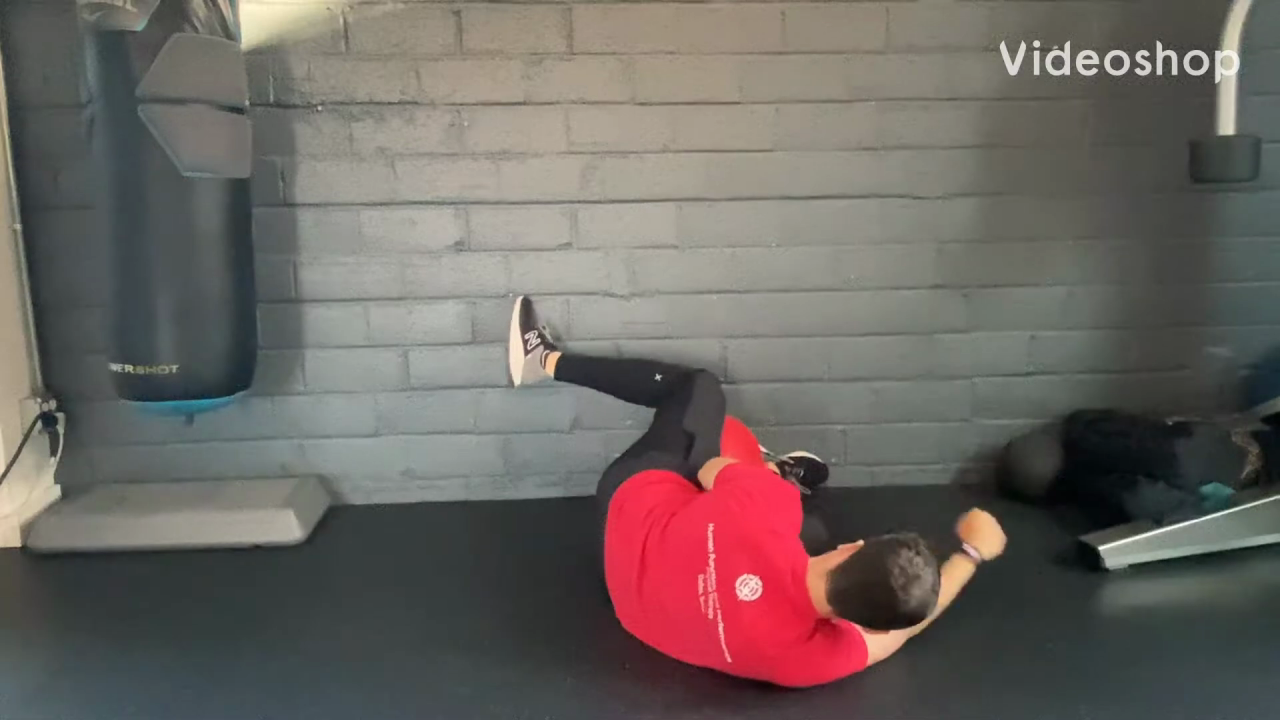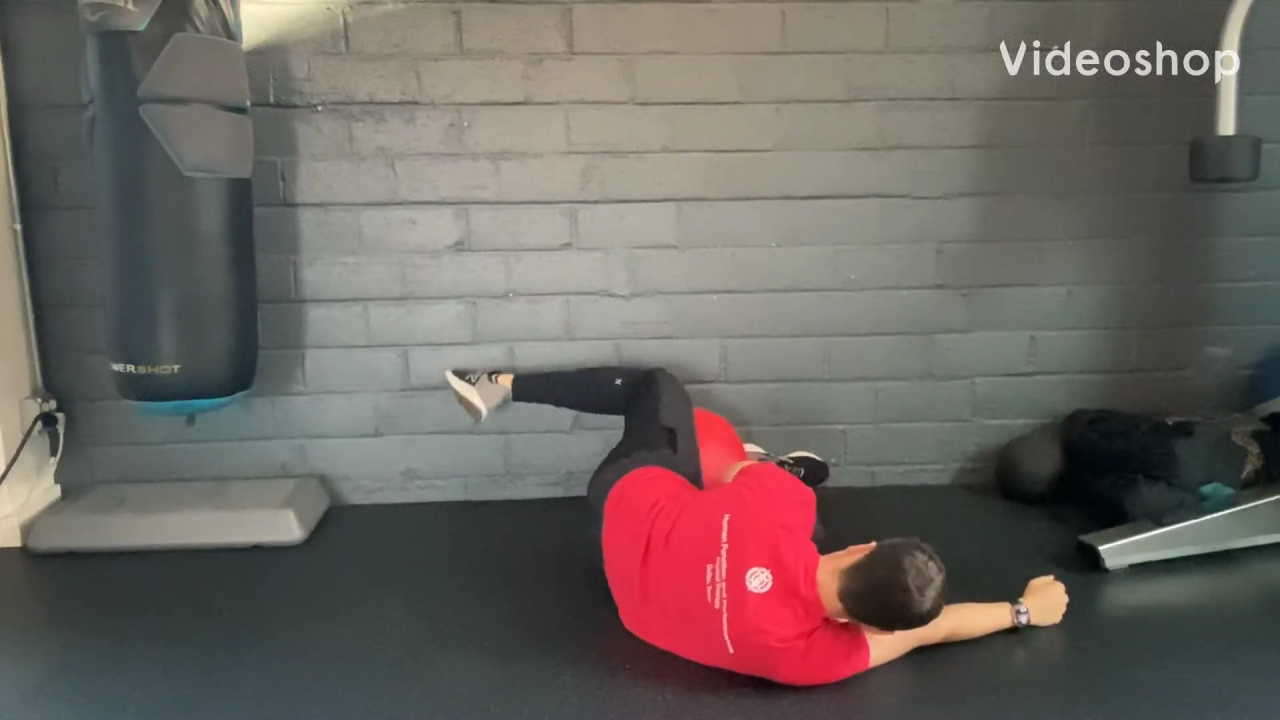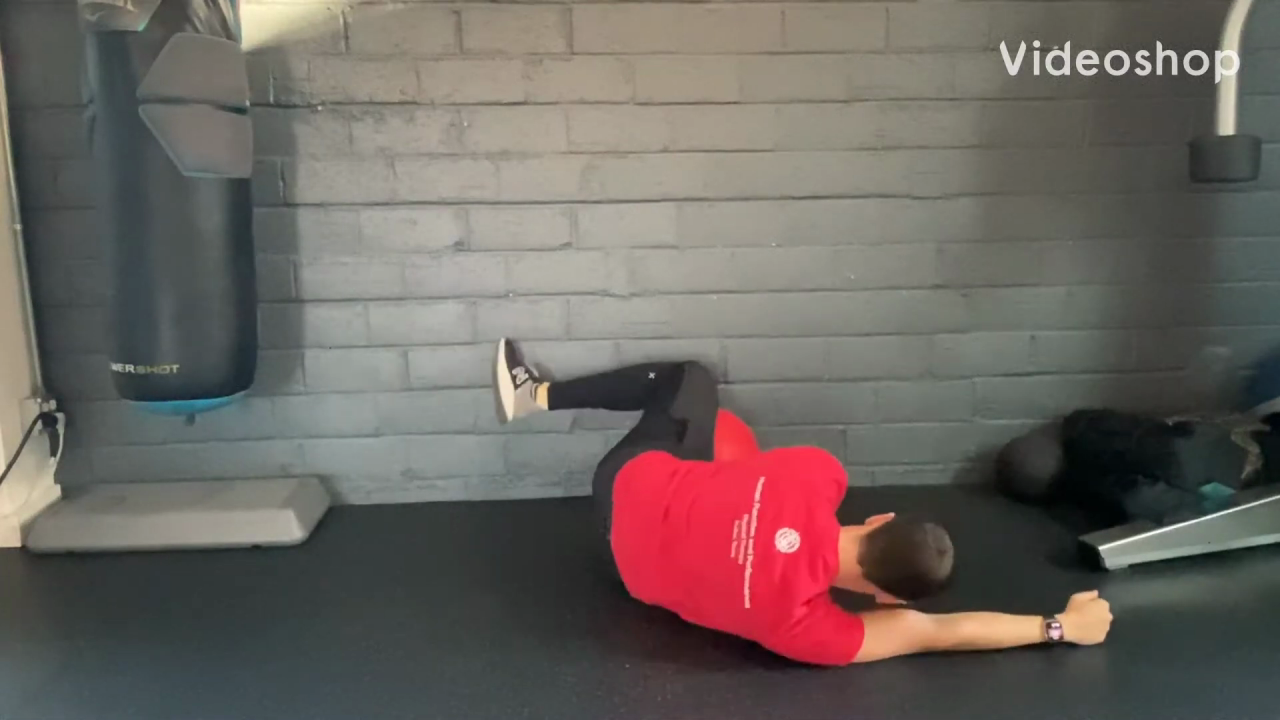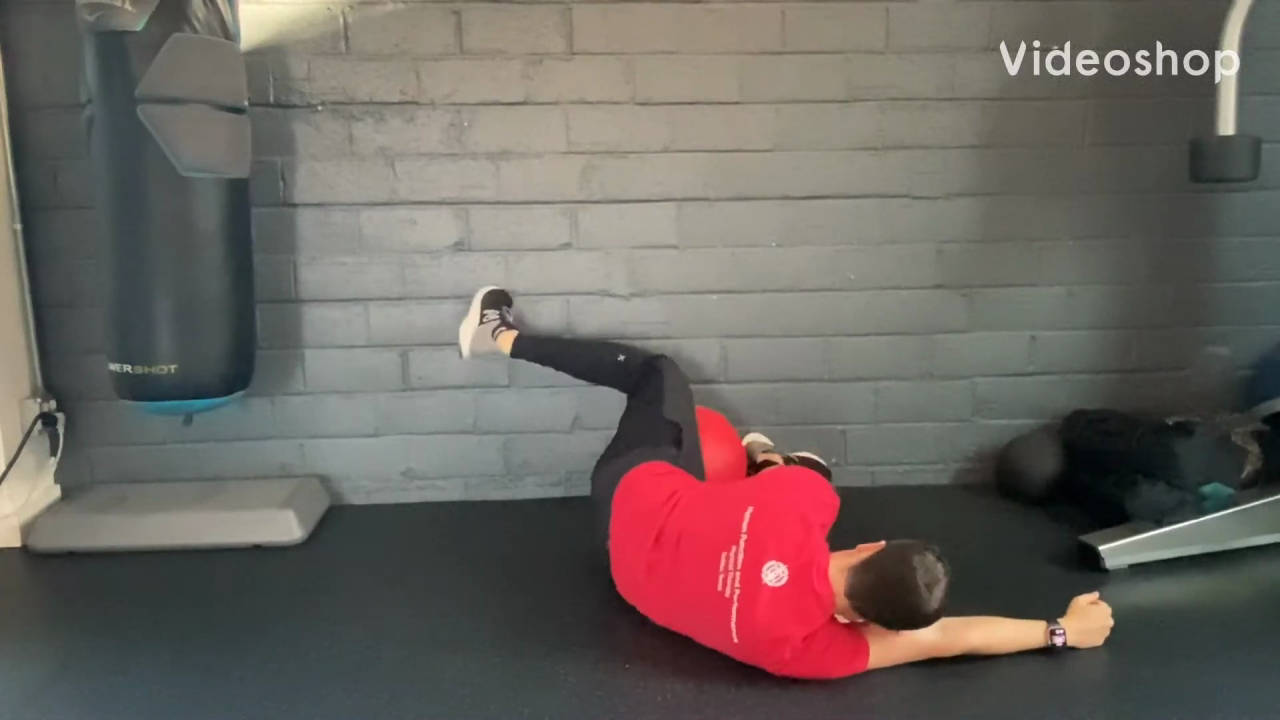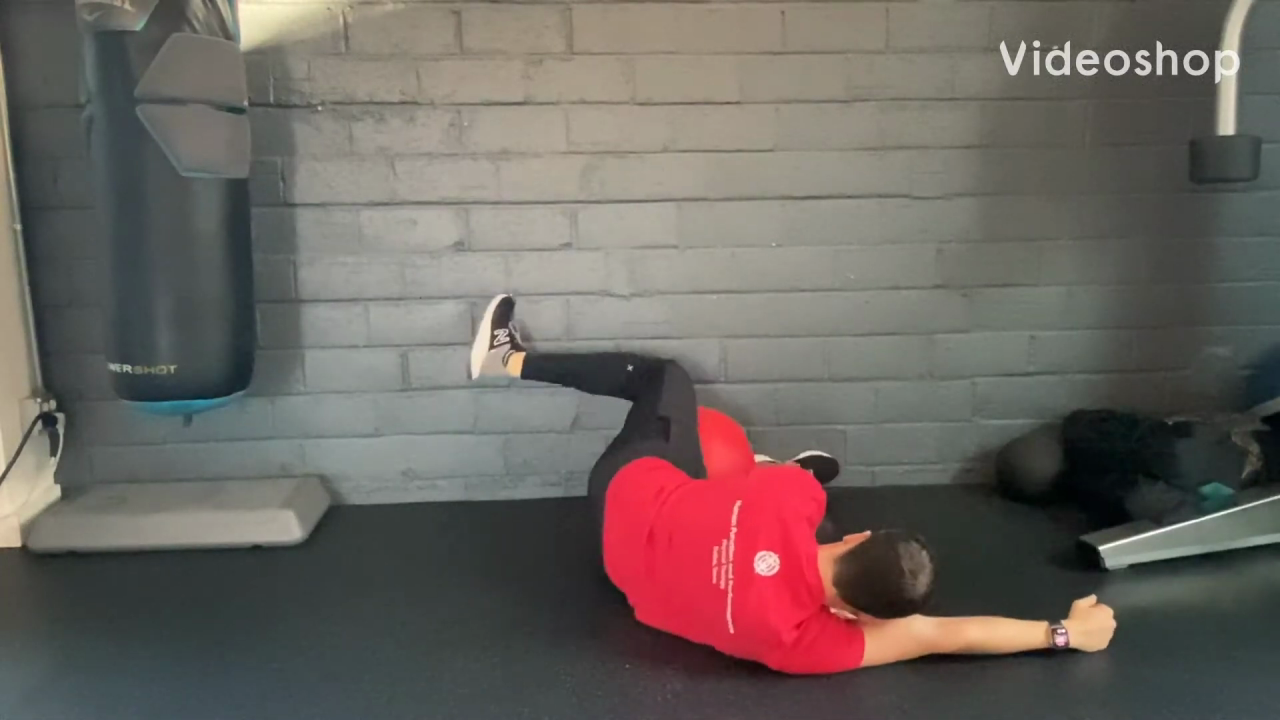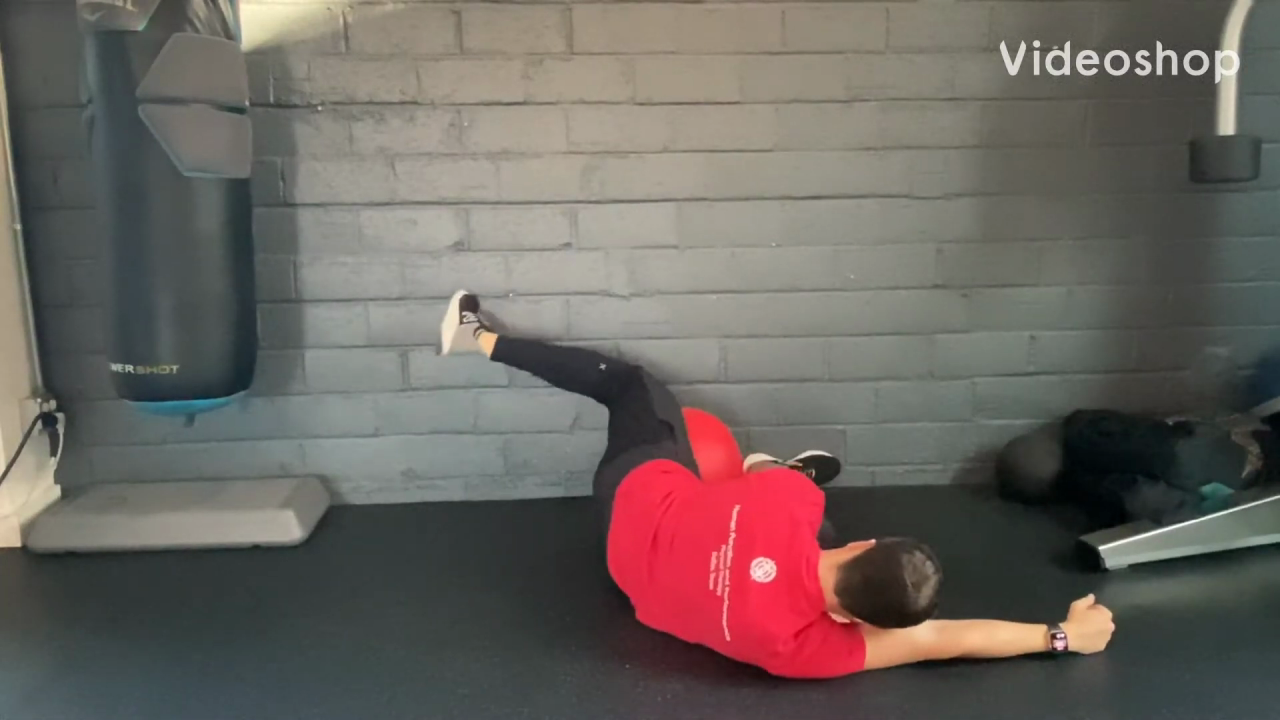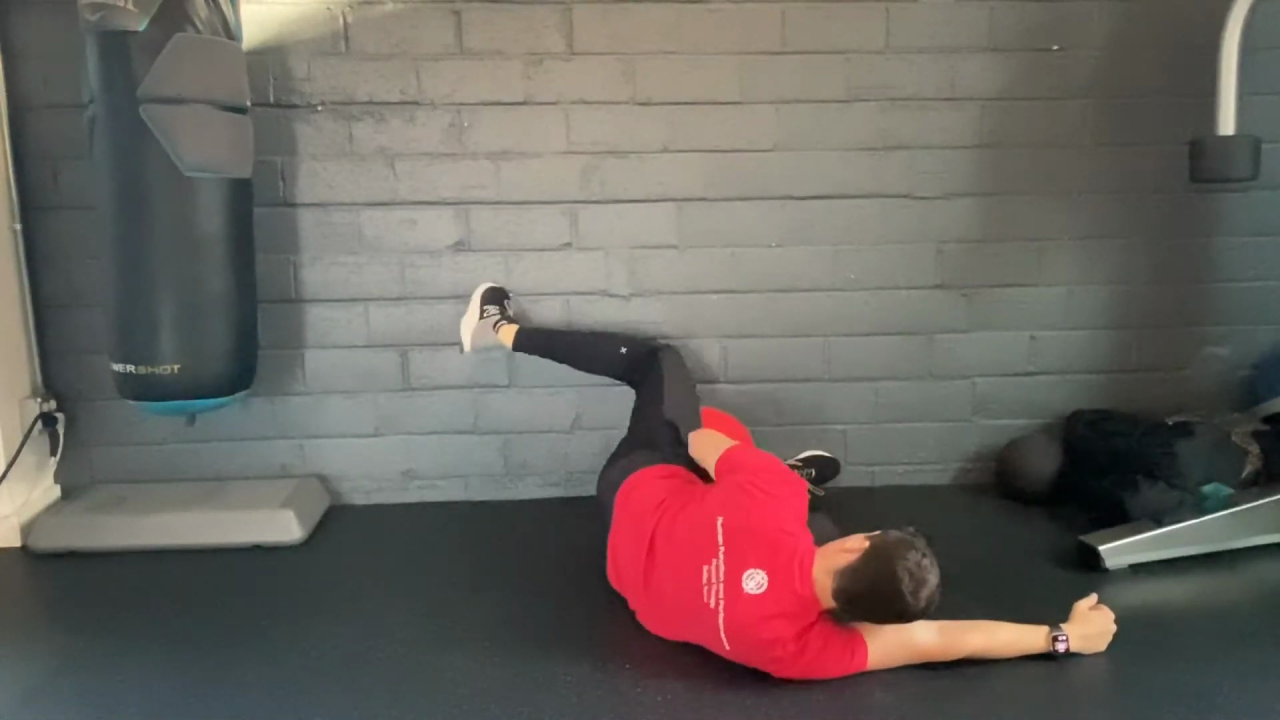
dt=0.7s
person 1, frame 1
left shoulder: (766, 504)
right shoulder: (808, 659)
left elbow: (713, 469)
right elbow: (909, 618)
right wrist: (973, 551)
left hip: (636, 494)
left knee: (698, 385)
left ankle: (548, 362)
person 1, frame 2
left shoulder: (781, 501)
right shoulder: (806, 658)
right elbow: (928, 629)
right wrist: (1025, 611)
left hip: (631, 498)
left knee: (659, 386)
left ankle: (500, 386)
person 1, frame 3
left shoulder: (815, 473)
right shoulder: (798, 624)
right elbow: (939, 633)
right wrist: (1062, 626)
left hip: (638, 480)
right hip: (637, 540)
left knee: (689, 376)
left ankle: (535, 395)
person 1, frame 4
left shoulder: (805, 499)
right shoulder: (801, 649)
right elbow: (948, 640)
right wrist: (1063, 630)
left hip: (643, 489)
right hip: (645, 531)
left knee: (658, 371)
left ankle: (502, 337)
person 1, frame 5
left shoulder: (788, 492)
right shoulder: (798, 641)
right elbow: (945, 637)
right wrist: (1066, 632)
left hip: (633, 484)
left knee: (666, 375)
left ankle: (510, 359)
person 1, frame 6
left shoulder: (787, 498)
right shoulder: (797, 646)
right elbow: (947, 640)
right wrist: (1064, 635)
left hip: (642, 489)
right hip: (646, 520)
left knee: (632, 382)
left ankle: (482, 338)
person 1, frame 7
left shoulder: (769, 501)
right shoulder: (797, 649)
left elbow: (702, 441)
right elbow: (947, 644)
right wrist: (1065, 637)
left hip: (641, 492)
left knee: (660, 360)
left ankle: (502, 332)
